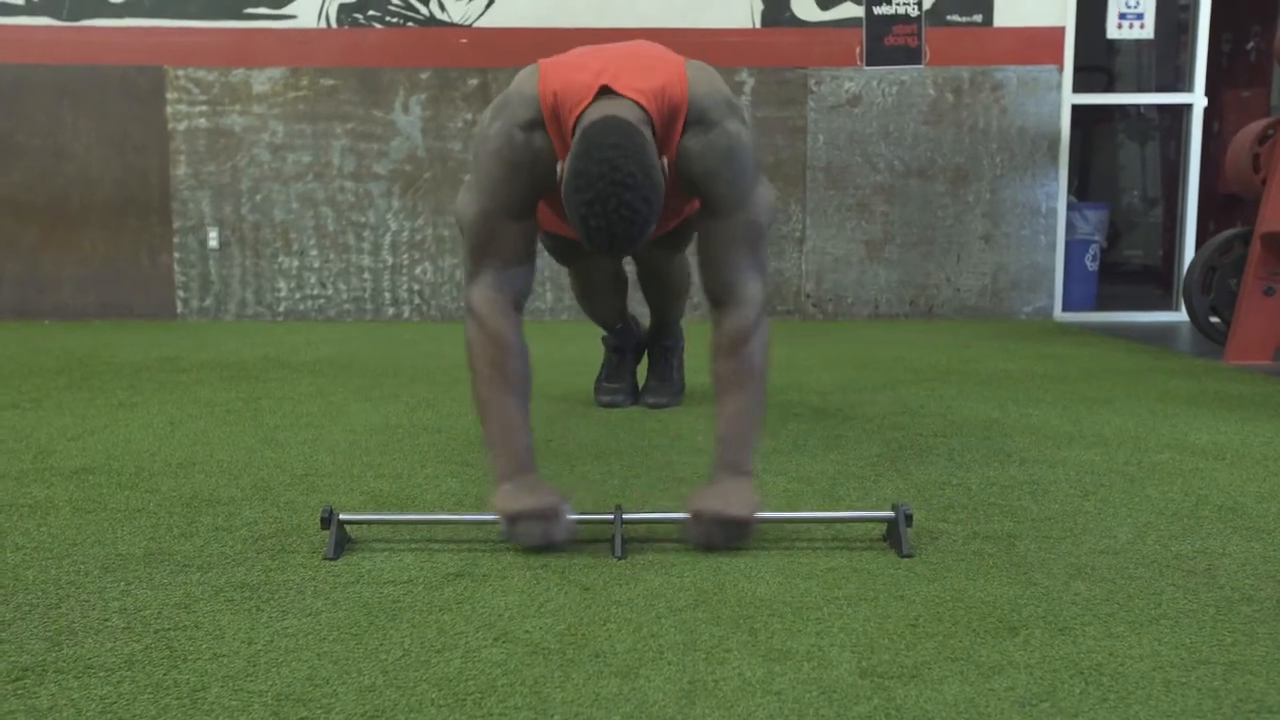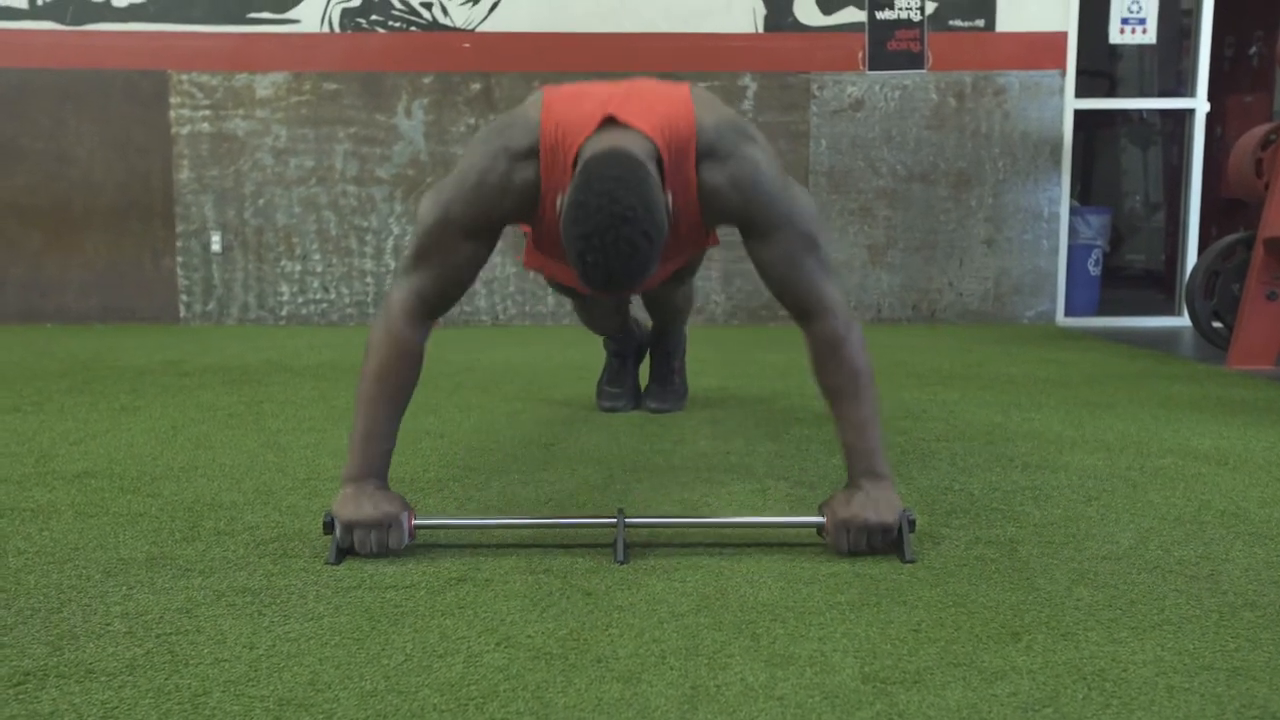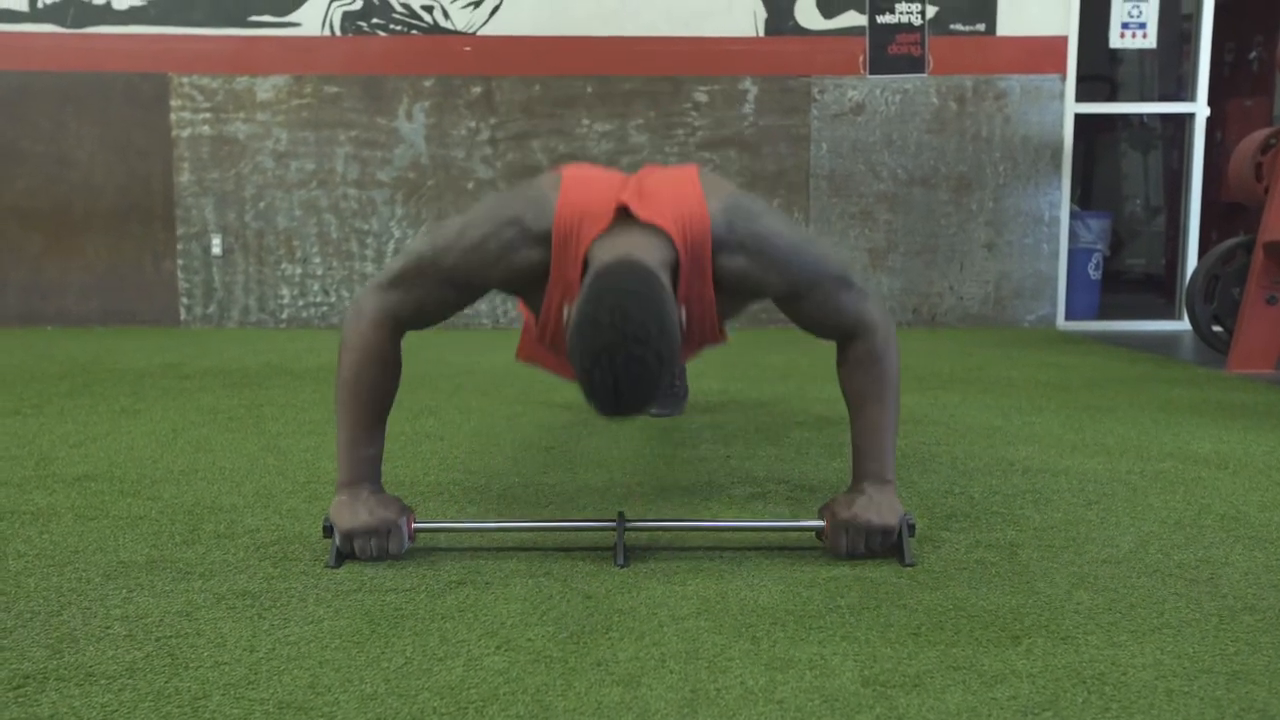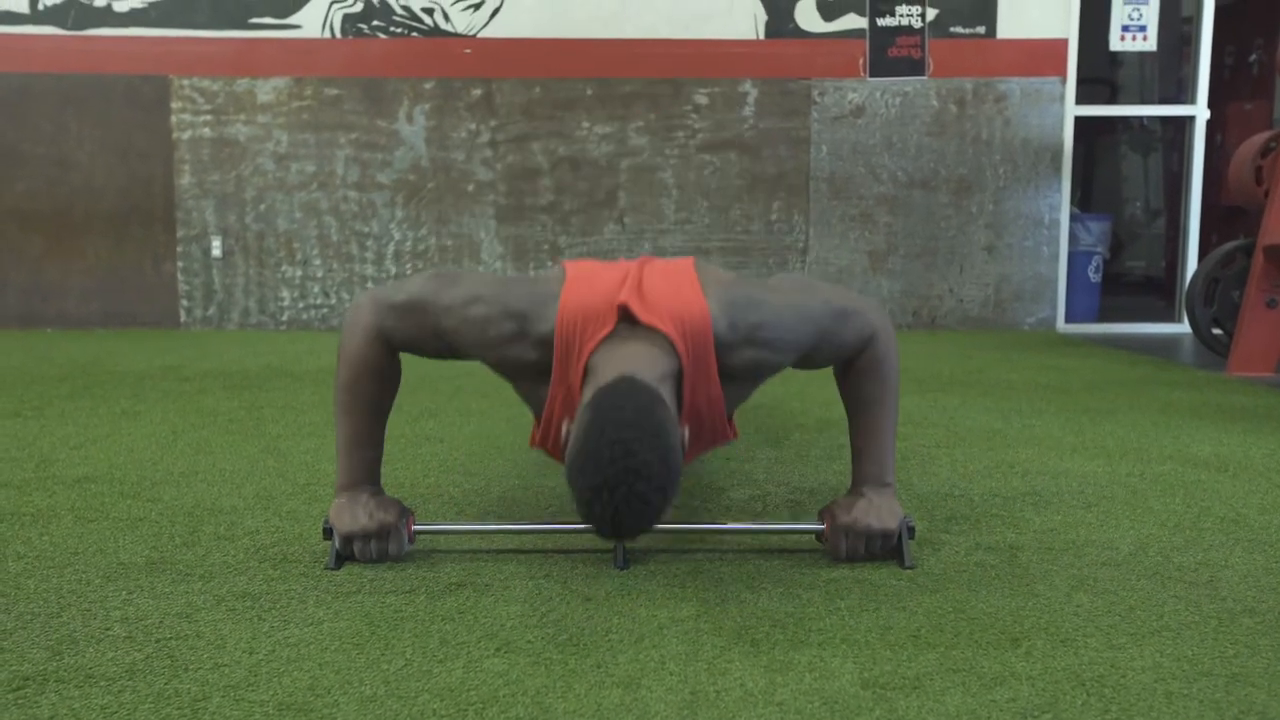
dt=0.2s
person 1, frame 1
left shoulder: (712, 133)
right shoulder: (516, 134)
left elbow: (739, 301)
right elbow: (492, 299)
left wrist: (735, 471)
right wrist: (514, 473)
left hip: (674, 136)
left ankle: (665, 340)
right ankle: (621, 338)
person 1, frame 2
left shoulder: (729, 166)
right shoulder: (506, 165)
left elbow: (822, 310)
right elbow: (411, 306)
left wrist: (871, 474)
right wrist: (363, 476)
left ankle: (668, 346)
right ankle: (622, 343)
person 1, frame 3
left shoulder: (738, 246)
right shoulder: (517, 238)
left elbow: (867, 327)
right elbow: (374, 314)
left wrist: (876, 483)
right wrist: (356, 485)
left hip: (681, 281)
right hip: (571, 283)
left ankle: (672, 364)
person 1, frame 4
left shoulder: (735, 335)
right shoulder: (525, 327)
left elbow: (871, 331)
right elbow: (367, 319)
left wrist: (875, 487)
right wrist: (355, 489)
right hip: (572, 337)
